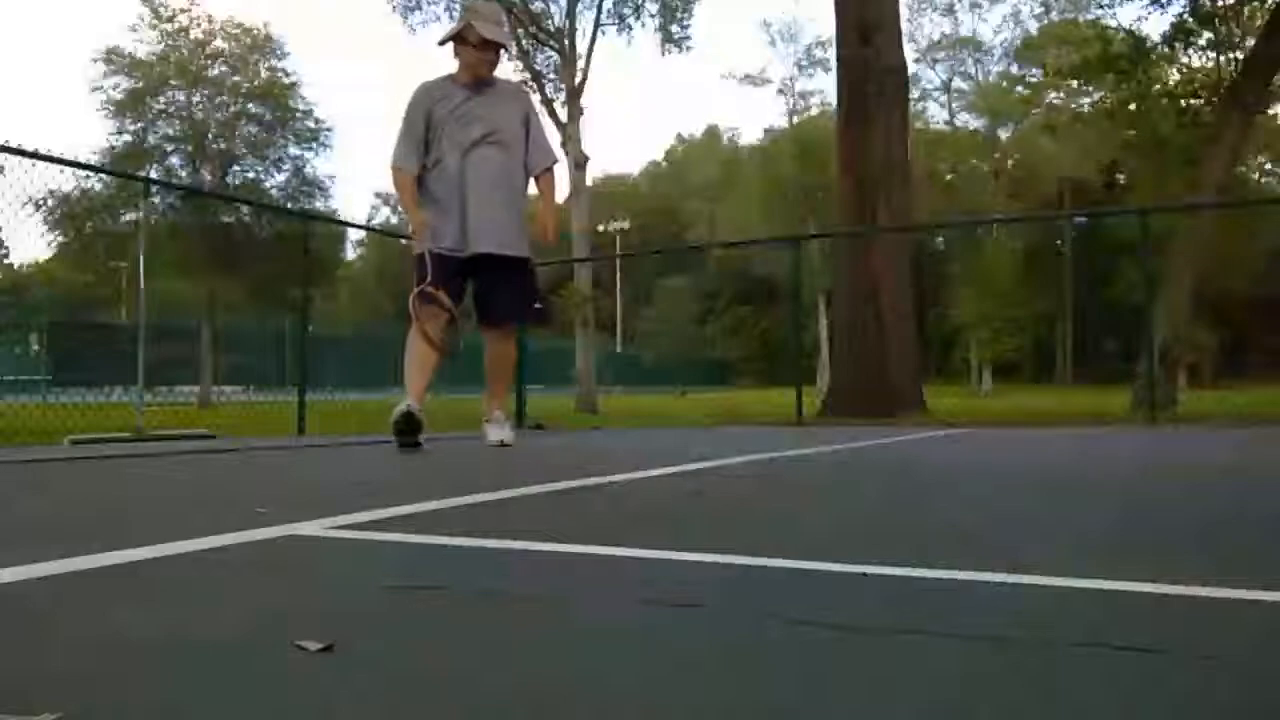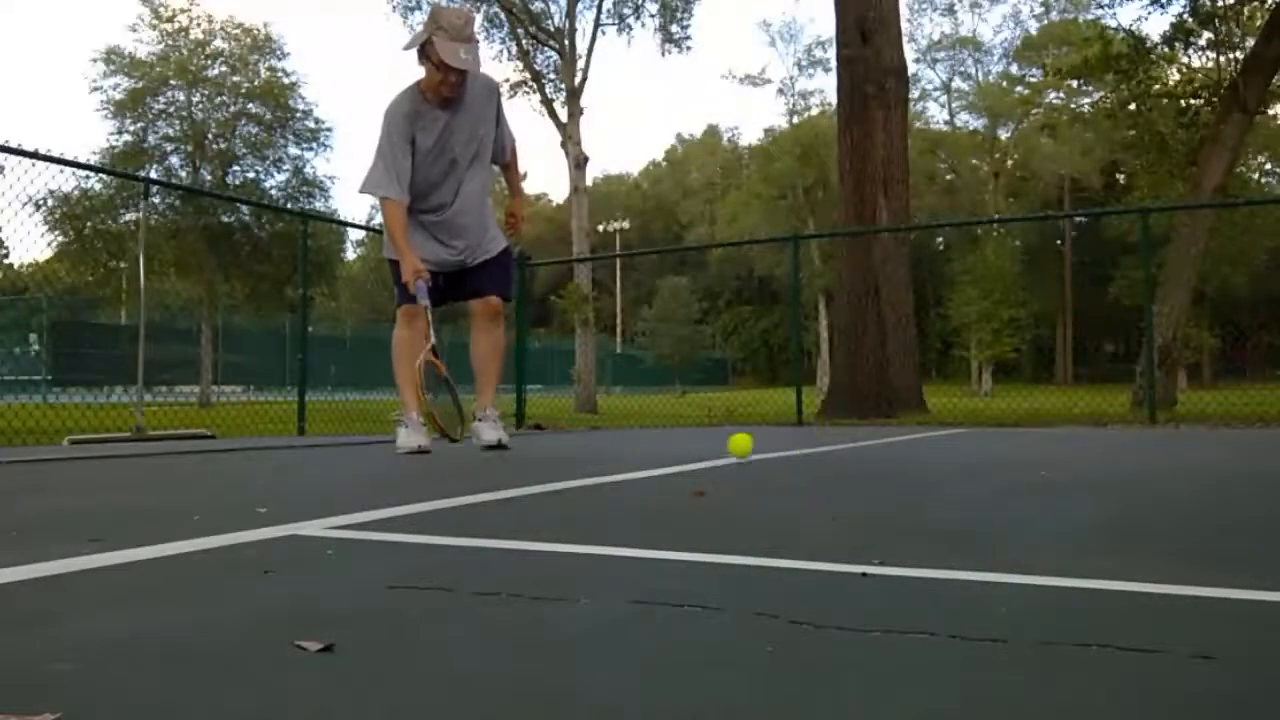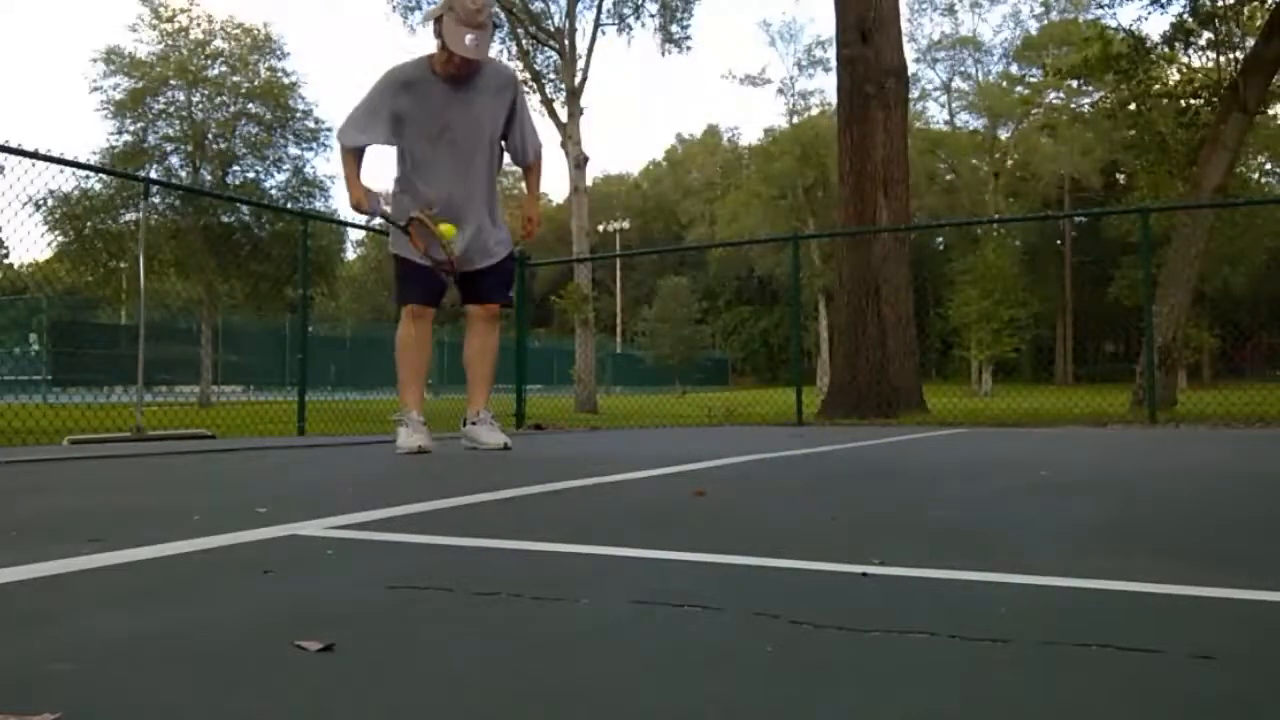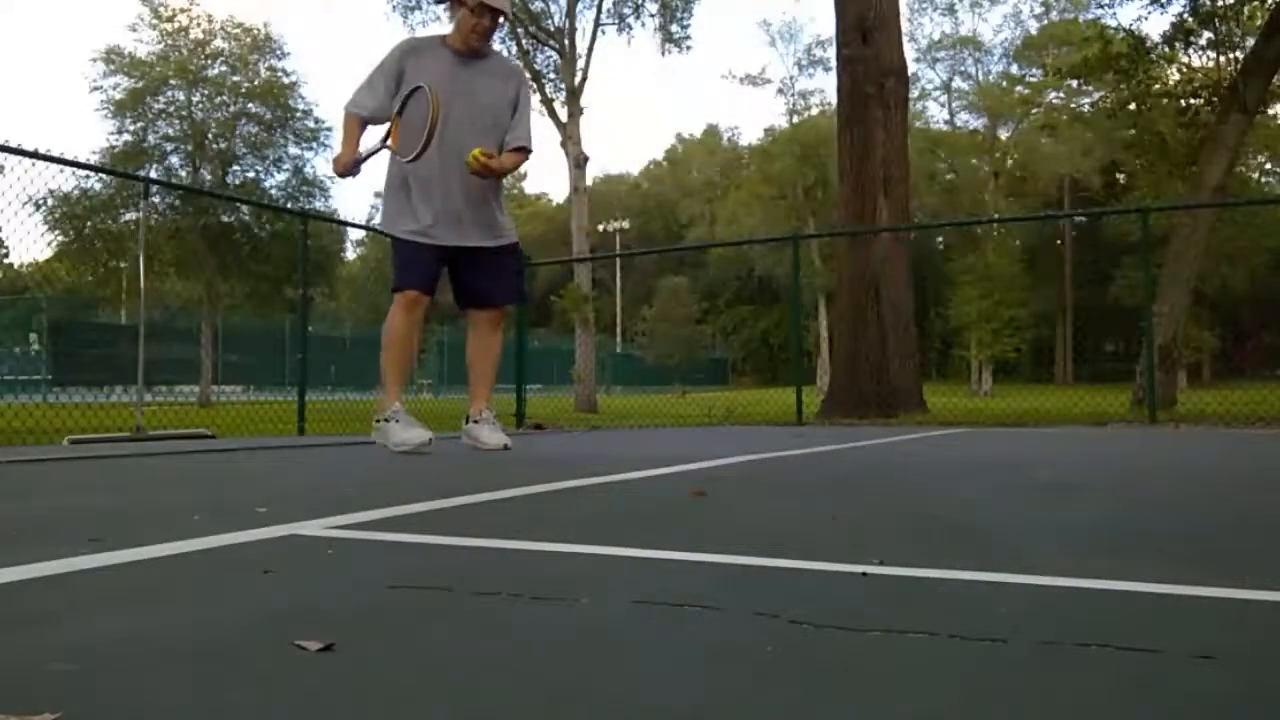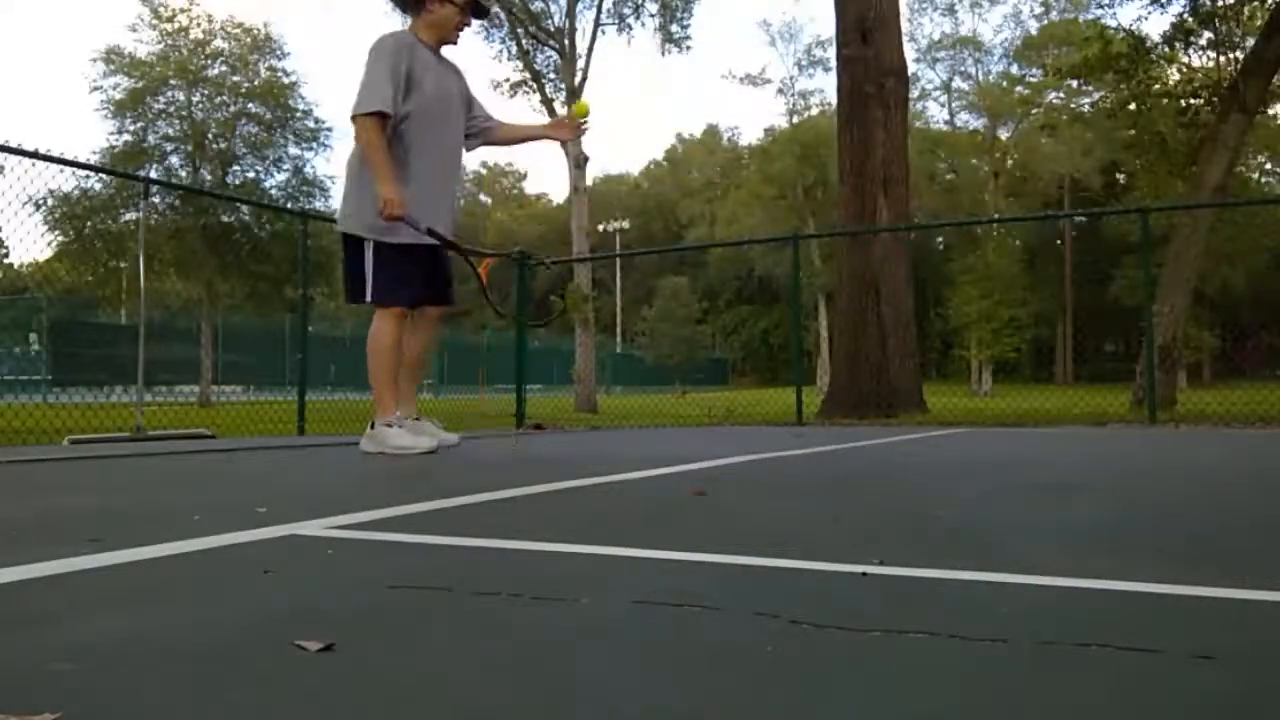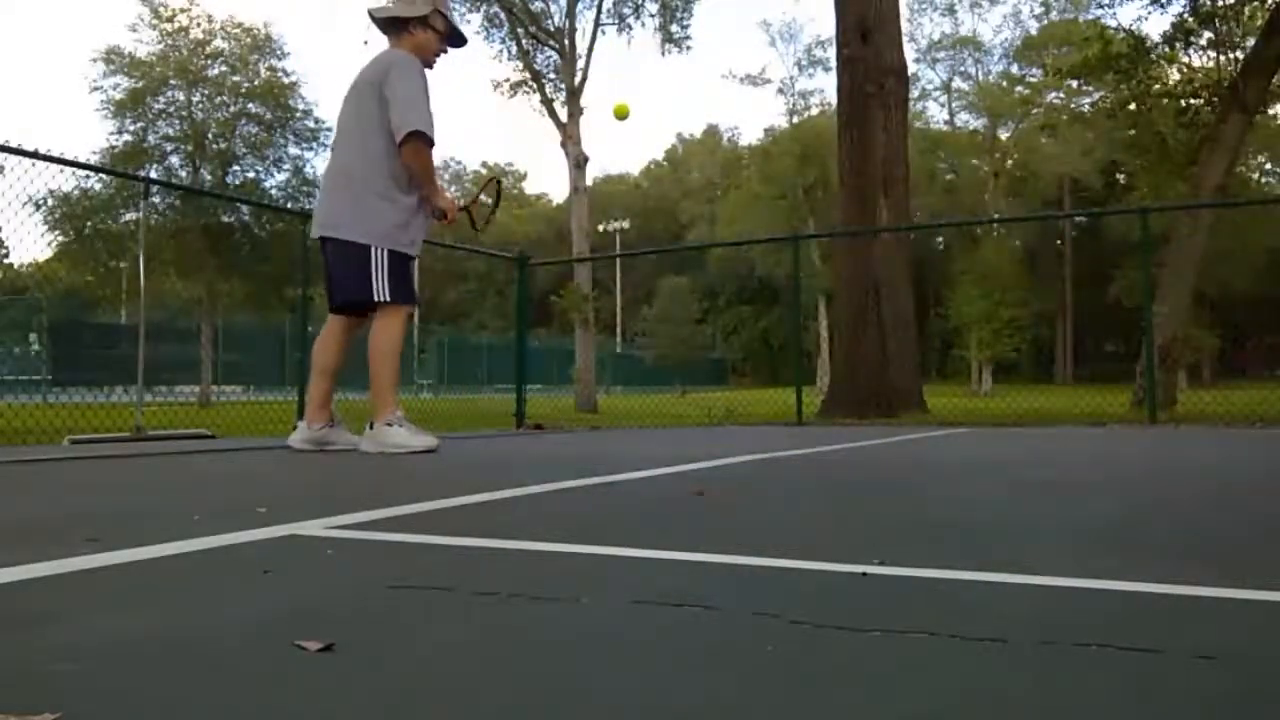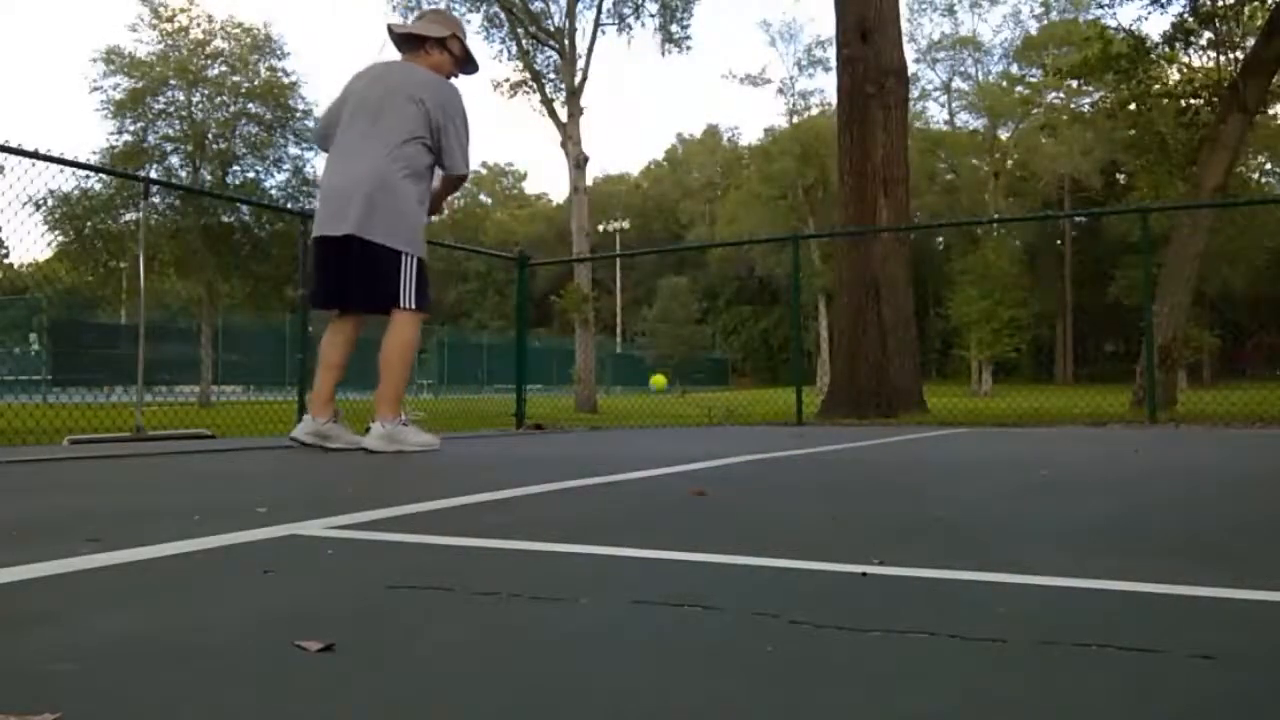
dt=0.4s
person 1, frame 1
left shoulder: (517, 98)
right shoulder: (428, 97)
left elbow: (541, 161)
right elbow: (404, 164)
left wrist: (546, 206)
right wrist: (411, 210)
left hip: (504, 237)
right hip: (441, 236)
left knee: (503, 327)
right knee: (430, 313)
left ankle: (495, 414)
right ankle: (411, 406)
person 1, frame 2
left shoulder: (486, 91)
right shoulder: (402, 113)
left elbow: (503, 148)
right elbow: (392, 193)
left wrist: (516, 196)
right wrist: (405, 256)
left hip: (477, 233)
right hip: (418, 234)
left knee: (490, 307)
right knee: (411, 313)
left ankle: (484, 413)
right ankle: (410, 420)
person 1, frame 3
left shoulder: (504, 81)
right shoulder: (402, 82)
left elbow: (527, 148)
right elbow: (352, 137)
left wrist: (532, 200)
right wrist: (355, 186)
left hip: (484, 229)
left knee: (486, 312)
right knee: (416, 311)
left ankle: (477, 417)
right ankle: (411, 418)
person 1, frame 4
left shoulder: (510, 76)
right shoulder: (411, 55)
left elbow: (518, 146)
right elbow: (361, 108)
left wrist: (498, 166)
right wrist: (348, 150)
left hip: (484, 221)
right hip: (418, 213)
left knee: (489, 313)
right knee: (409, 298)
left ankle: (479, 416)
right ankle: (390, 412)
person 1, frame 5
left shoulder: (448, 71)
right shoulder: (394, 48)
left elbow: (482, 129)
right elbow: (367, 115)
left wrist: (544, 130)
right wrist: (385, 181)
left hip: (423, 216)
right hip: (388, 214)
left knee: (430, 308)
right knee: (394, 308)
left ankle: (401, 408)
right ankle: (385, 424)
person 1, frame 6
left shoulder: (375, 70)
right shoulder: (403, 66)
right elbow: (412, 137)
left wrist: (420, 195)
right wrist: (434, 195)
left hip: (344, 213)
right hip: (371, 215)
left knee: (347, 314)
right knee: (393, 309)
left ankle: (316, 421)
right ankle: (384, 421)
person 1, frame 7
left shoulder: (365, 77)
right shoulder: (442, 93)
left elbow: (324, 135)
right elbow: (458, 172)
right wrist: (437, 196)
left hip: (335, 209)
right hip: (387, 213)
left knee: (344, 313)
right knee: (407, 312)
left ankle: (318, 416)
right ankle: (387, 422)
